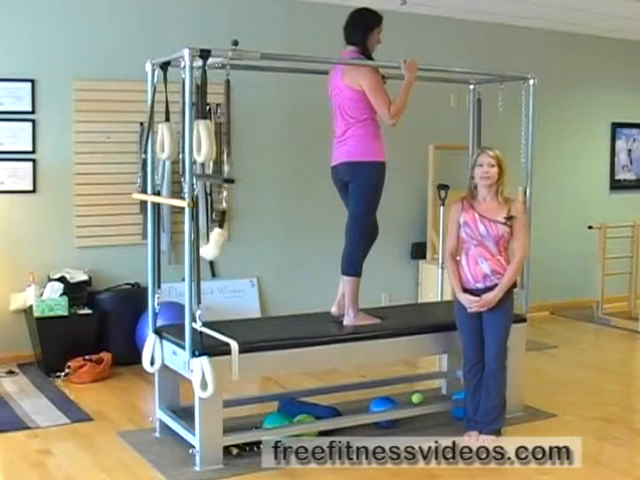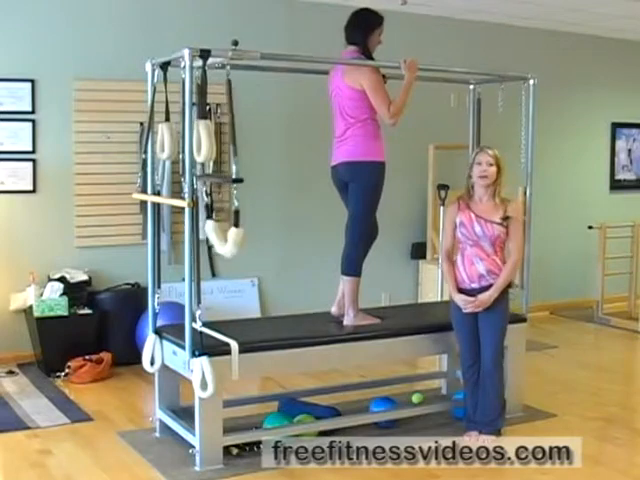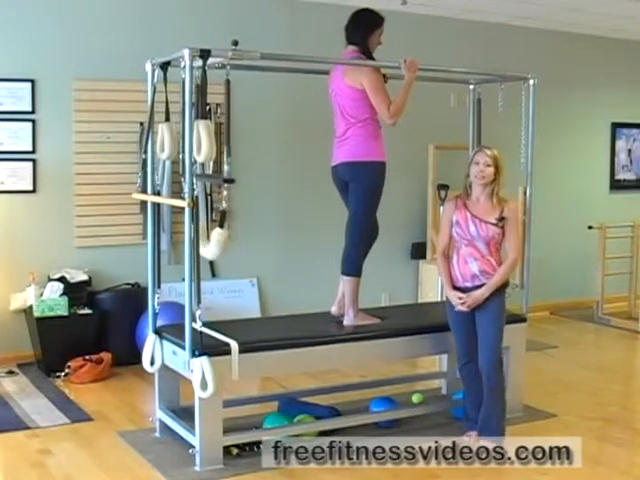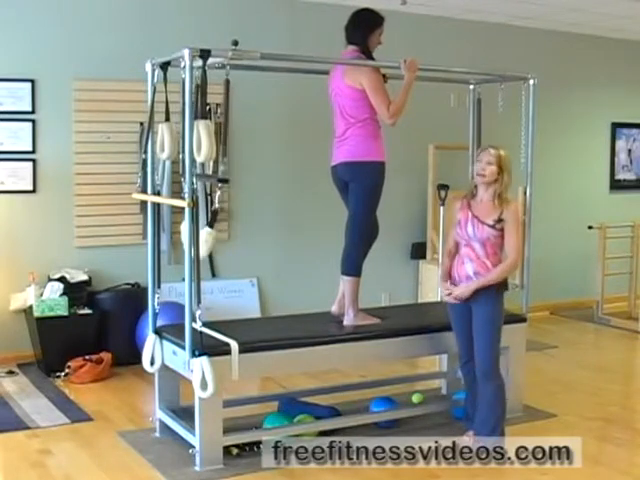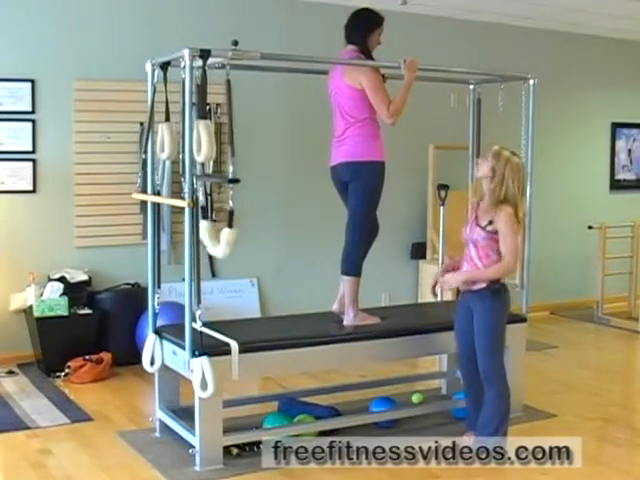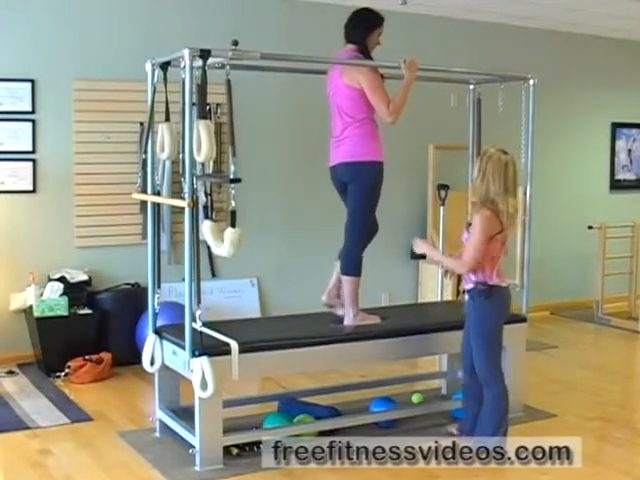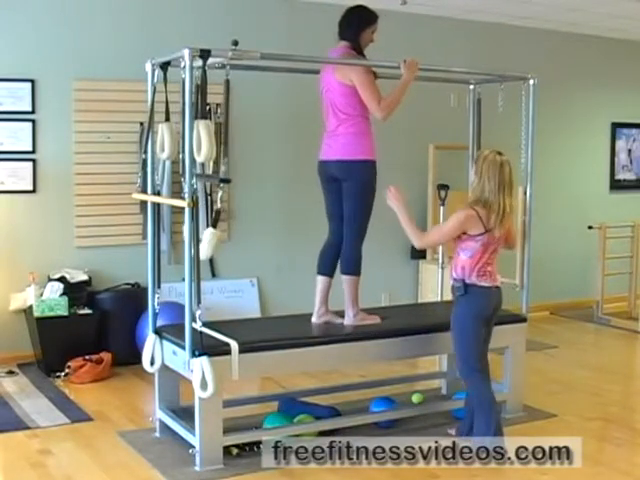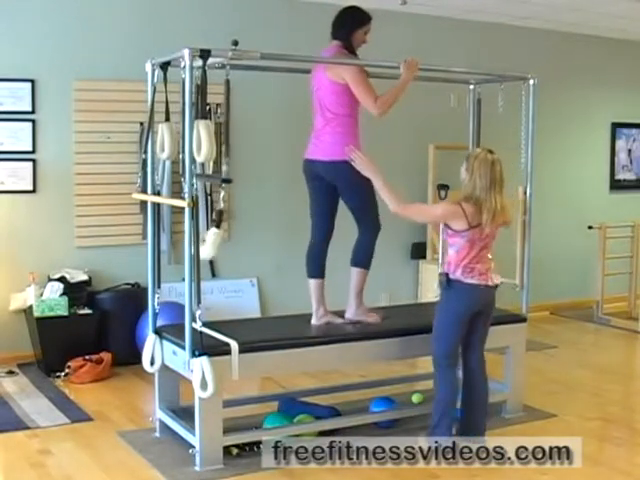
dt=0.4s
person 1, frame 1
left shoulder: (336, 70)
right shoulder: (364, 69)
right elbow: (390, 116)
right wrist: (409, 79)
left hip: (341, 162)
right hip: (364, 161)
left knee: (364, 230)
right knee: (358, 233)
left ankle: (341, 303)
right ankle: (352, 312)
person 1, frame 2
left shoulder: (337, 70)
right shoulder: (365, 69)
right elbow: (390, 116)
left wrist: (390, 80)
right wrist: (408, 79)
left hip: (340, 162)
right hip: (364, 161)
left knee: (364, 231)
right knee: (358, 233)
left ankle: (341, 302)
right ankle: (352, 312)
person 1, frame 3
left shoulder: (337, 70)
right shoulder: (364, 69)
right elbow: (390, 115)
left wrist: (378, 82)
right wrist: (409, 79)
left hip: (341, 162)
right hip: (364, 161)
left knee: (365, 230)
right knee: (358, 233)
left ankle: (341, 303)
right ankle: (351, 312)
person 1, frame 4
left shoulder: (337, 69)
right shoulder: (364, 68)
right elbow: (389, 115)
left wrist: (379, 81)
right wrist: (408, 79)
left hip: (341, 162)
right hip: (364, 161)
left knee: (365, 230)
right knee: (358, 233)
left ankle: (342, 302)
right ankle: (351, 312)
person 1, frame 5
left shoulder: (336, 69)
right shoulder: (363, 68)
right elbow: (389, 115)
left wrist: (378, 81)
right wrist: (408, 79)
left hip: (340, 162)
right hip: (363, 160)
left knee: (365, 229)
right knee: (358, 233)
left ankle: (343, 300)
right ankle: (352, 311)
person 1, frame 6
left shoulder: (335, 68)
right shoulder: (362, 67)
right elbow: (389, 114)
right wrist: (409, 79)
left hip: (339, 161)
right hip: (362, 160)
left knee: (365, 227)
right knee: (357, 232)
left ankle: (334, 291)
right ankle: (352, 311)
person 1, frame 7
left shoulder: (329, 64)
right shoulder: (354, 64)
right elbow: (380, 111)
right wrist: (406, 78)
left hip: (329, 160)
right hip: (354, 160)
left knee: (336, 234)
right knee: (353, 236)
left ankle: (320, 309)
right ankle: (352, 312)
person 1, frame 8
left shoulder: (320, 65)
right shoulder: (346, 63)
right elbow: (377, 107)
right wrist: (405, 78)
left hip: (315, 160)
right hip: (341, 159)
left knee: (320, 234)
right knee: (370, 227)
left ankle: (319, 311)
right ankle: (355, 305)
person 2, frame 1
left shoulder: (513, 208)
right shoulder: (460, 207)
left elbow: (519, 255)
right elbow: (450, 254)
left wrist: (496, 293)
right wrist: (460, 293)
left hip: (499, 294)
right hip: (467, 294)
left knee: (494, 361)
right knee: (472, 360)
left ankle: (490, 425)
right ankle: (473, 422)
person 2, frame 2
left shoulder: (510, 209)
right shoulder: (456, 208)
left elbow: (515, 256)
right elbow: (446, 254)
left wrist: (492, 294)
right wrist: (454, 293)
left hip: (495, 294)
right hip: (463, 295)
left knee: (491, 361)
right knee: (469, 361)
left ankle: (490, 425)
right ankle: (473, 423)
person 2, frame 3
left shoulder: (507, 209)
right shoulder: (453, 206)
left elbow: (513, 257)
right elbow: (441, 252)
left wrist: (483, 292)
right wrist: (449, 290)
left hip: (490, 294)
right hip: (458, 293)
left knee: (489, 362)
right knee: (467, 361)
left ankle: (491, 432)
right ankle: (474, 423)
person 2, frame 4
left shoulder: (508, 210)
right shoulder: (461, 205)
left elbow: (512, 260)
left wrist: (473, 286)
right wrist: (444, 281)
left hip: (487, 294)
right hip: (457, 293)
left knee: (486, 366)
right knee: (467, 362)
left ankle: (489, 435)
right ankle: (474, 424)
person 2, frame 5
left shoulder: (504, 212)
right shoulder: (478, 205)
left elbow: (508, 264)
left wrist: (463, 276)
right wrist: (447, 268)
left hip: (489, 297)
right hip: (467, 296)
left knee: (490, 369)
right knee: (467, 363)
left ankle: (491, 437)
right ankle: (477, 425)
person 2, frame 6
left shoulder: (485, 215)
right shoulder: (499, 211)
left elbow: (467, 265)
left wrist: (431, 252)
right wrist: (447, 259)
left hip: (486, 298)
right hip: (480, 295)
left knee: (488, 371)
right knee: (472, 365)
left ankle: (491, 440)
right ankle: (472, 427)
person 2, frame 7
left shoulder: (468, 215)
right shoulder: (503, 214)
left elbow: (421, 241)
right elbow: (511, 244)
left wrist: (398, 207)
left hip: (471, 295)
right hip: (491, 293)
left knee: (471, 369)
right knee: (476, 364)
left ankle: (490, 439)
right ankle: (471, 429)
person 2, frame 8
left shoulder: (454, 211)
right shoulder: (496, 211)
left elbow: (398, 208)
right elbow: (507, 221)
left wrist: (373, 174)
left hip: (459, 292)
right hip: (486, 292)
left knee: (445, 364)
right knee: (474, 362)
left ankle: (441, 436)
right ankle: (473, 432)
